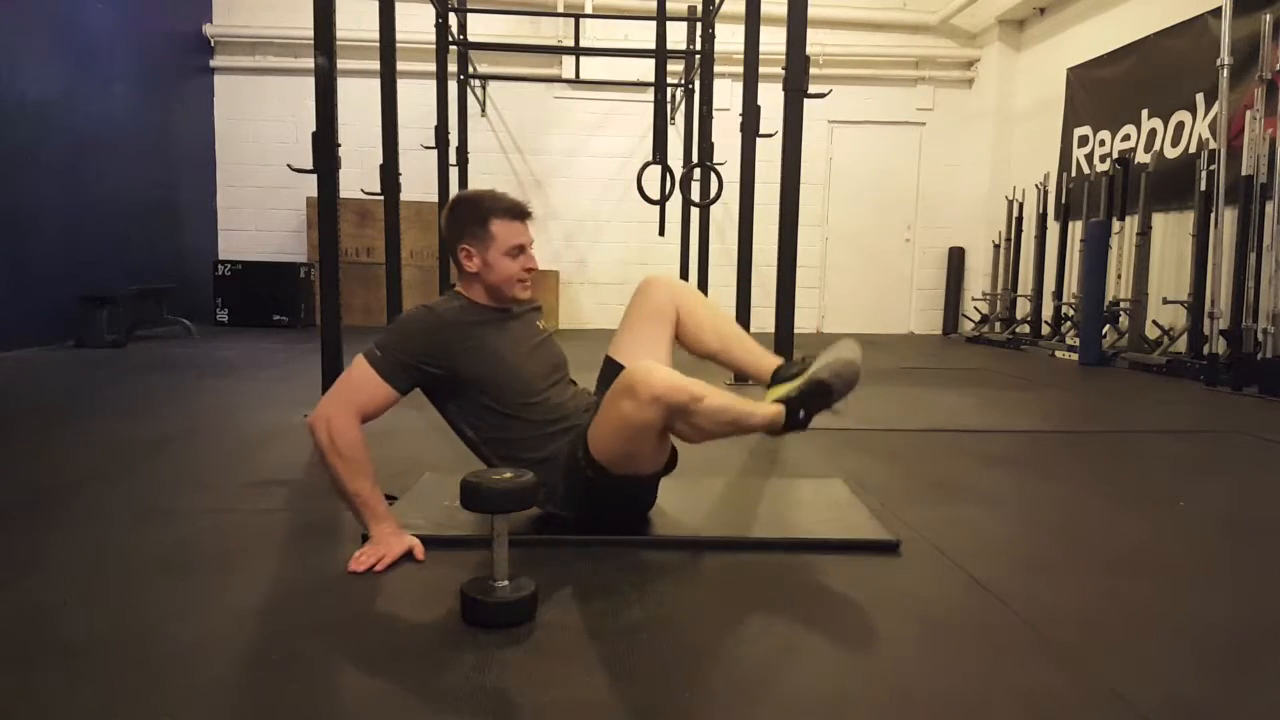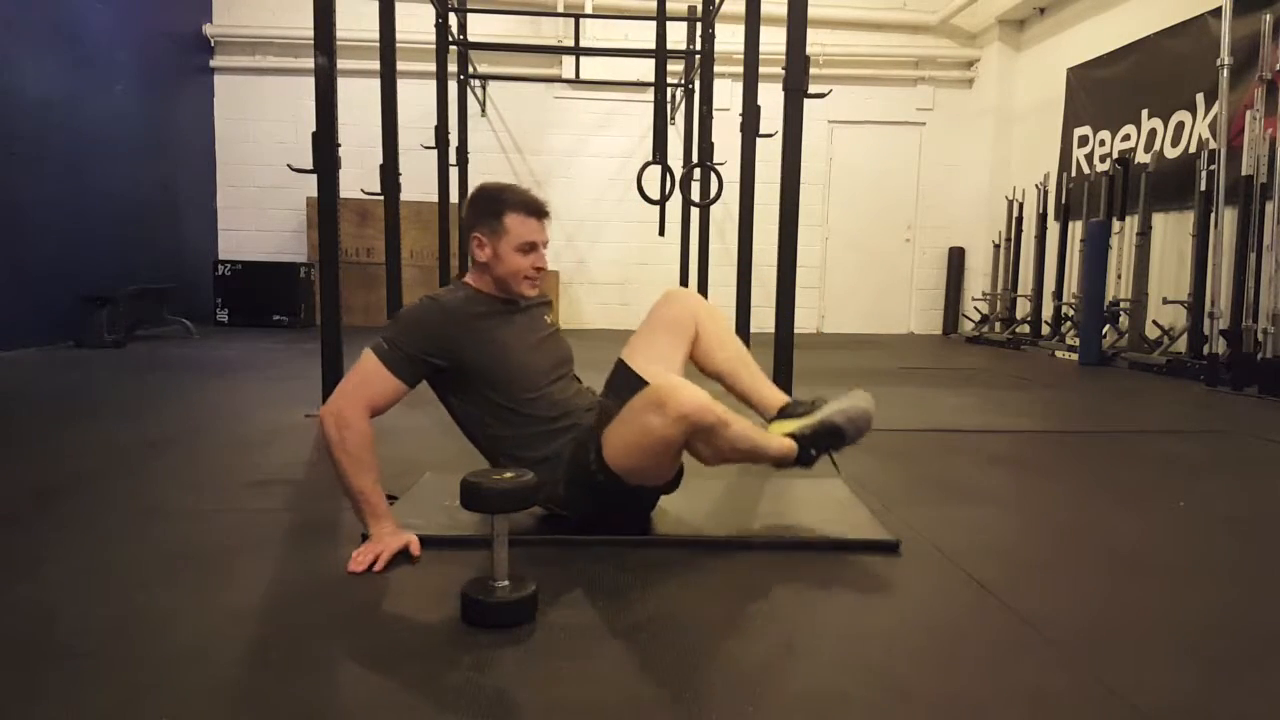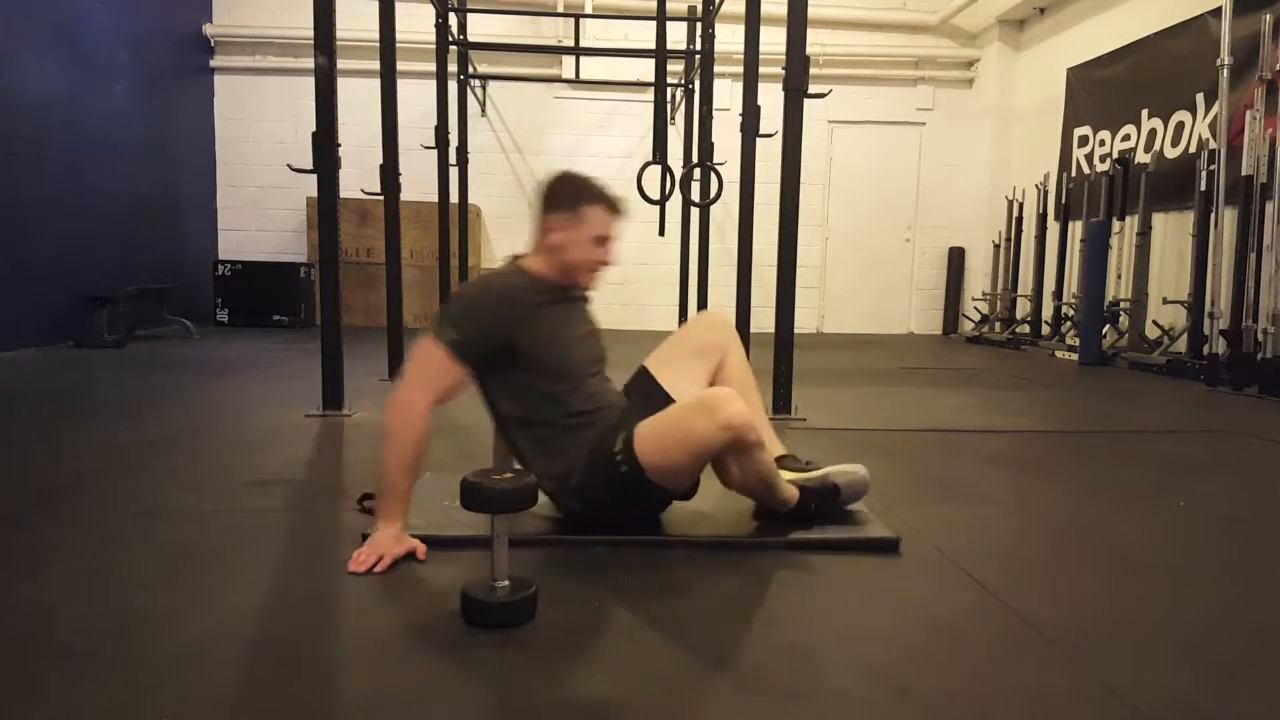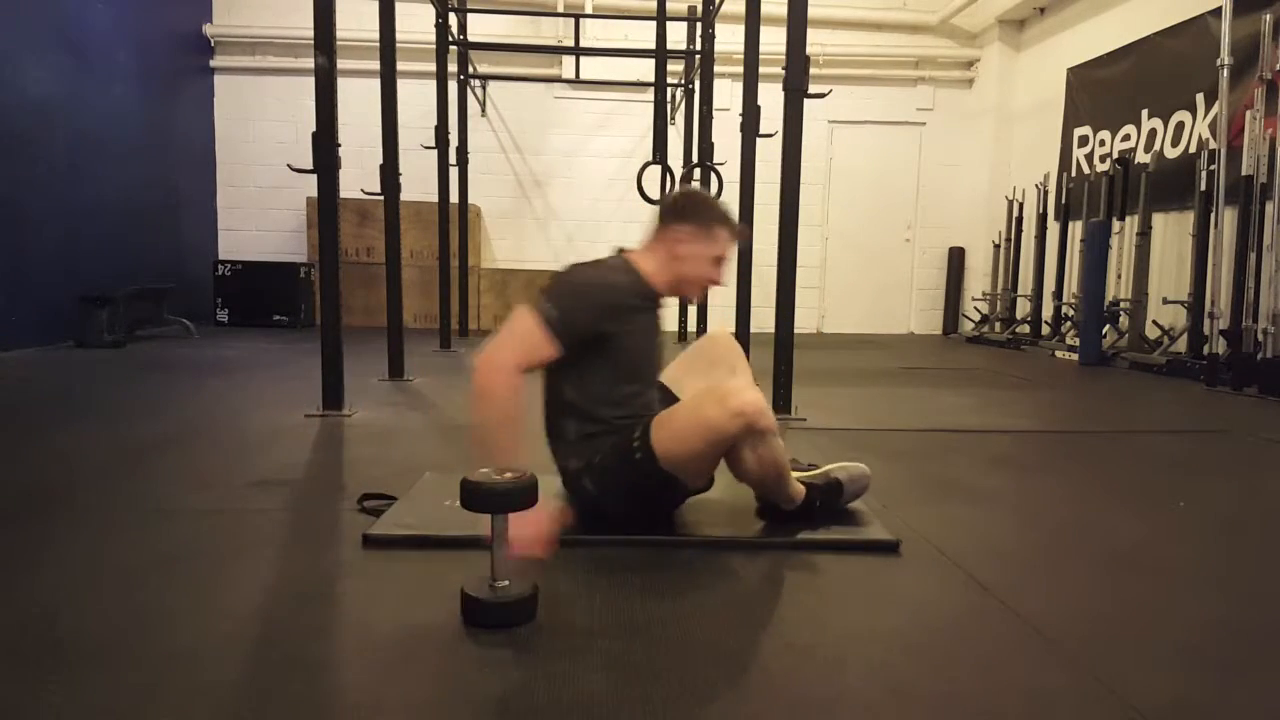
dt=0.2s
person 1, frame 1
left shoulder: (519, 305)
right shoulder: (434, 330)
right elbow: (331, 417)
right wrist: (383, 527)
left hip: (601, 430)
right hip: (584, 484)
left knee: (662, 292)
right knee: (647, 381)
left ankle: (784, 378)
right ankle: (786, 412)
person 1, frame 2
left shoulder: (528, 300)
right shoulder: (440, 320)
right elbow: (343, 411)
right wrist: (382, 526)
left hip: (605, 428)
right hip: (583, 484)
left knee: (682, 305)
right knee: (675, 397)
left ankle: (785, 414)
right ankle: (792, 448)
person 1, frame 3
left shoulder: (563, 291)
right shoulder: (492, 301)
right elbow: (413, 400)
right wrist: (391, 524)
left hip: (621, 429)
right hip: (594, 481)
left knee: (713, 329)
right knee: (724, 411)
left ankle: (780, 462)
right ankle: (790, 499)
person 1, frame 4
left shoulder: (639, 290)
right shoulder: (602, 288)
right elbow: (493, 367)
left hip: (638, 442)
right hip: (610, 483)
left knee: (720, 346)
right knee: (740, 402)
left ankle: (782, 473)
right ankle: (796, 500)
